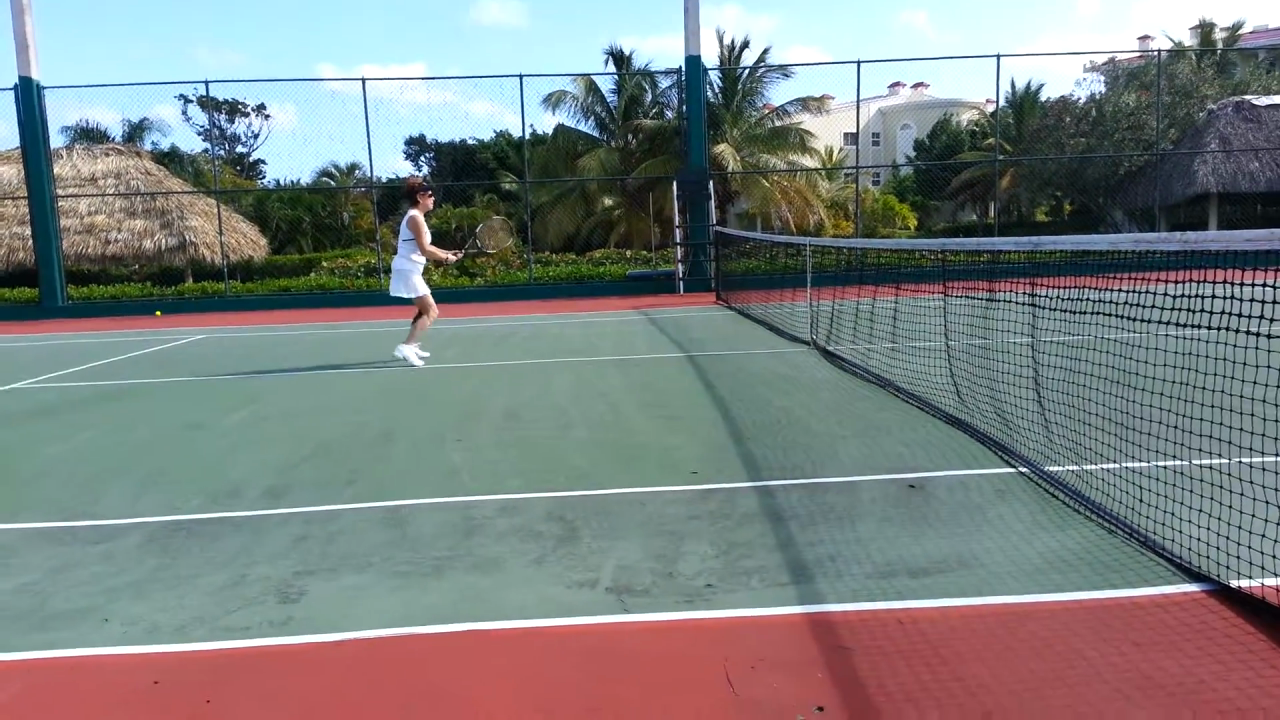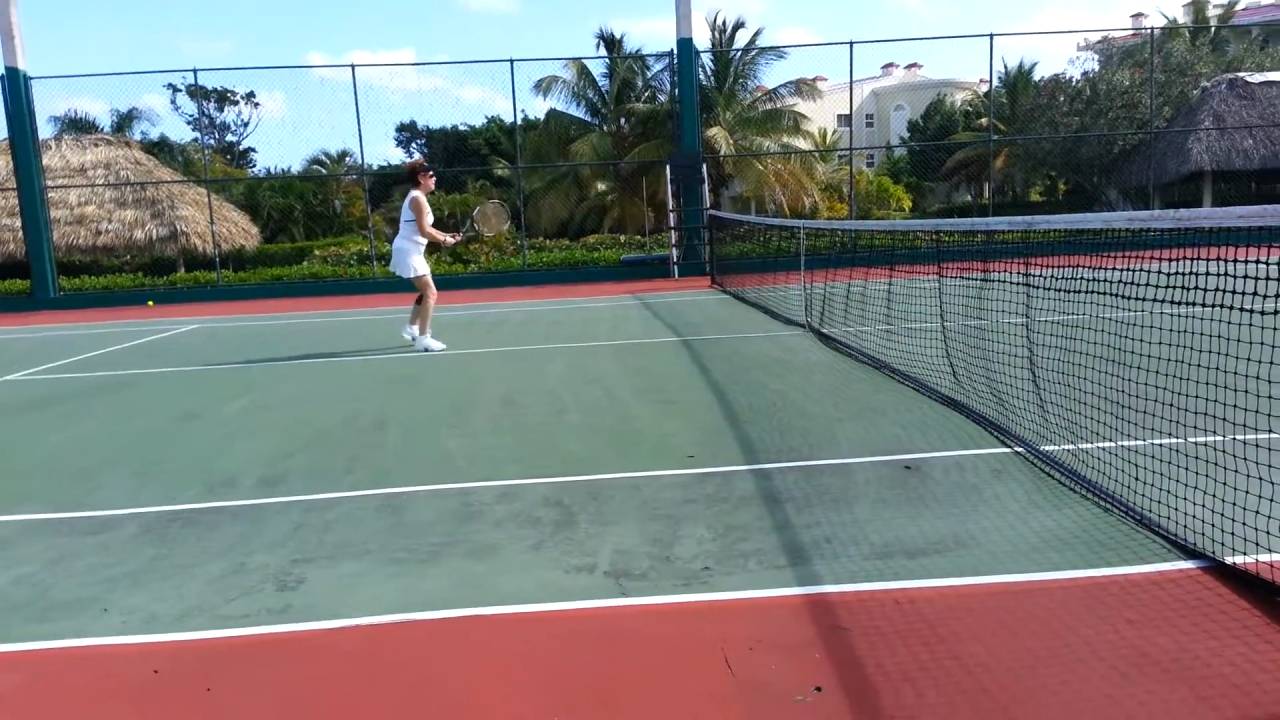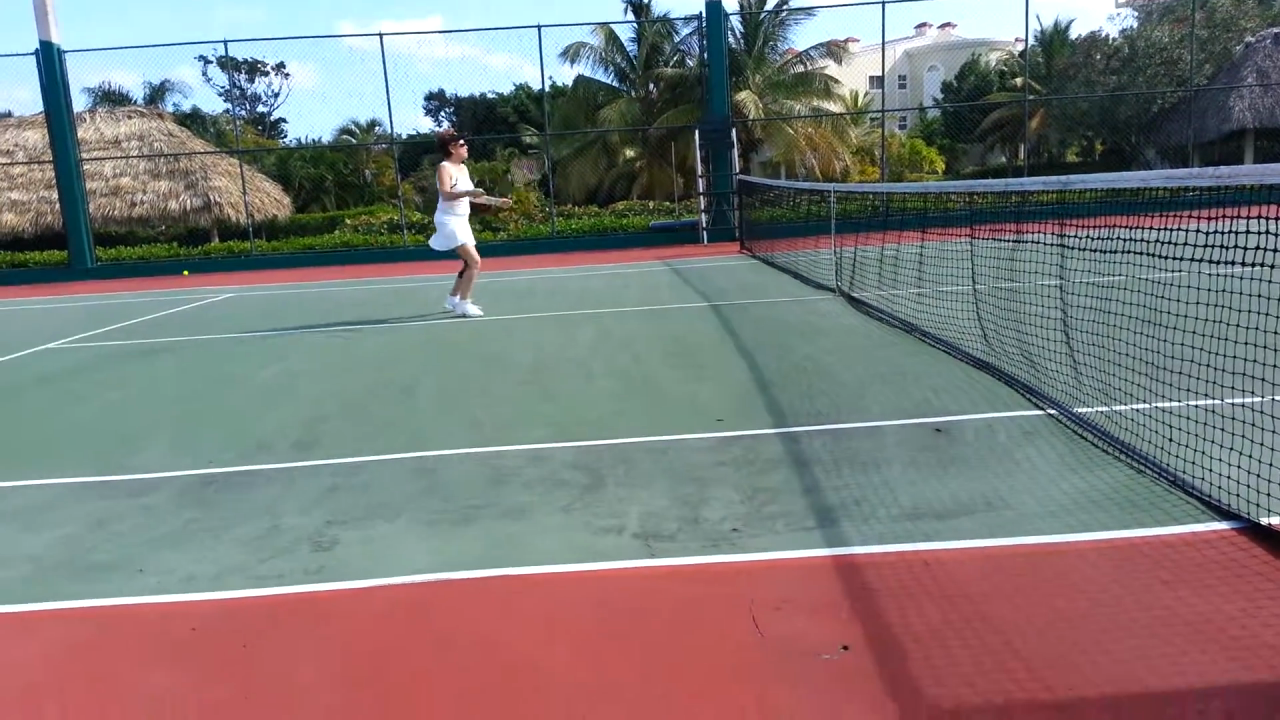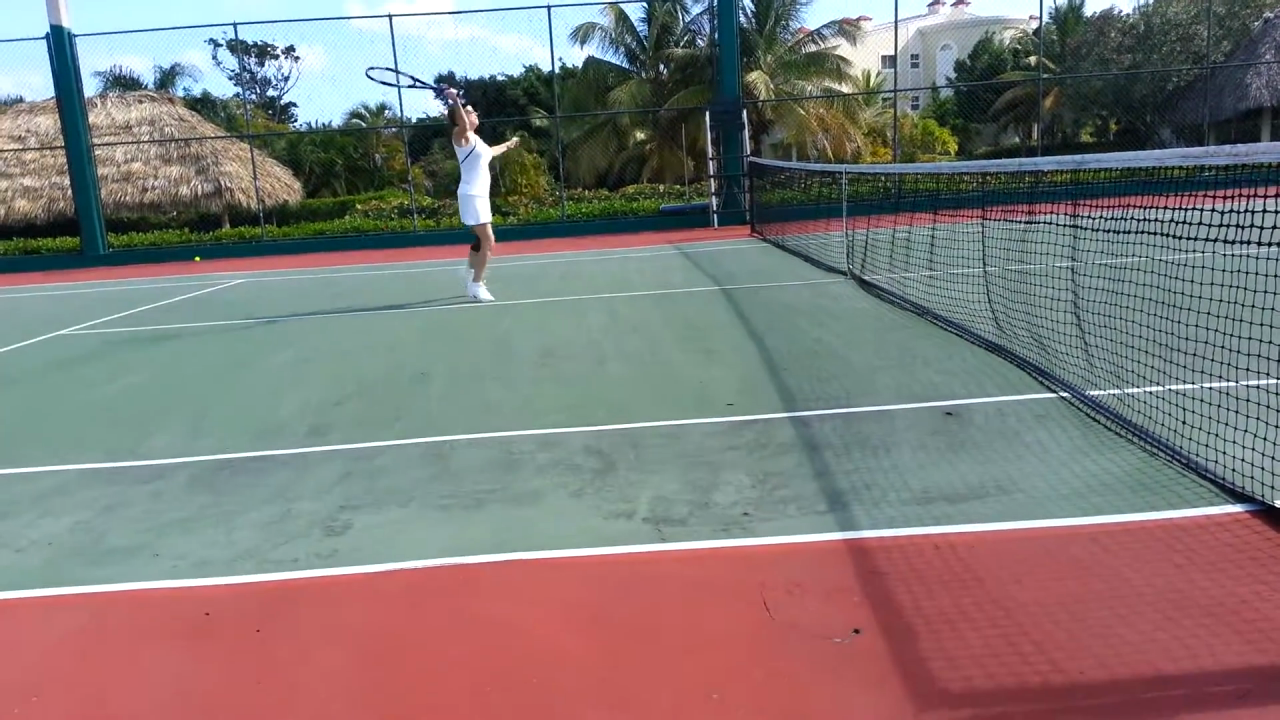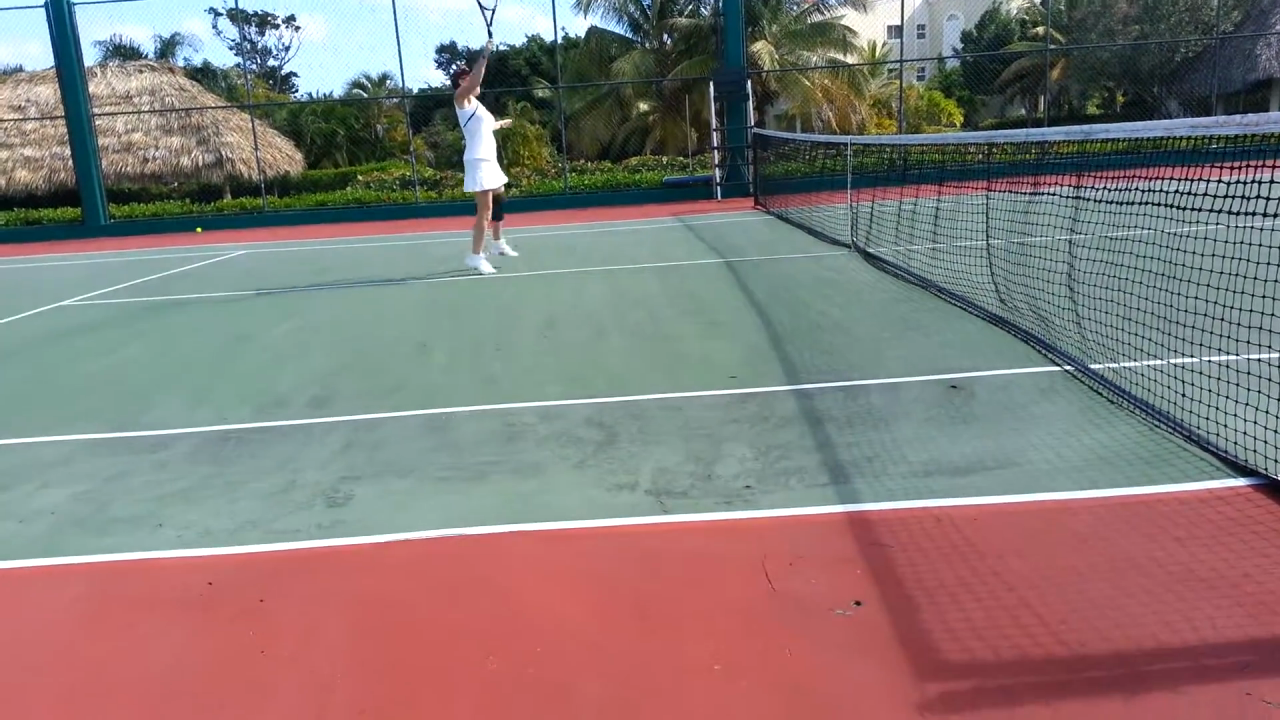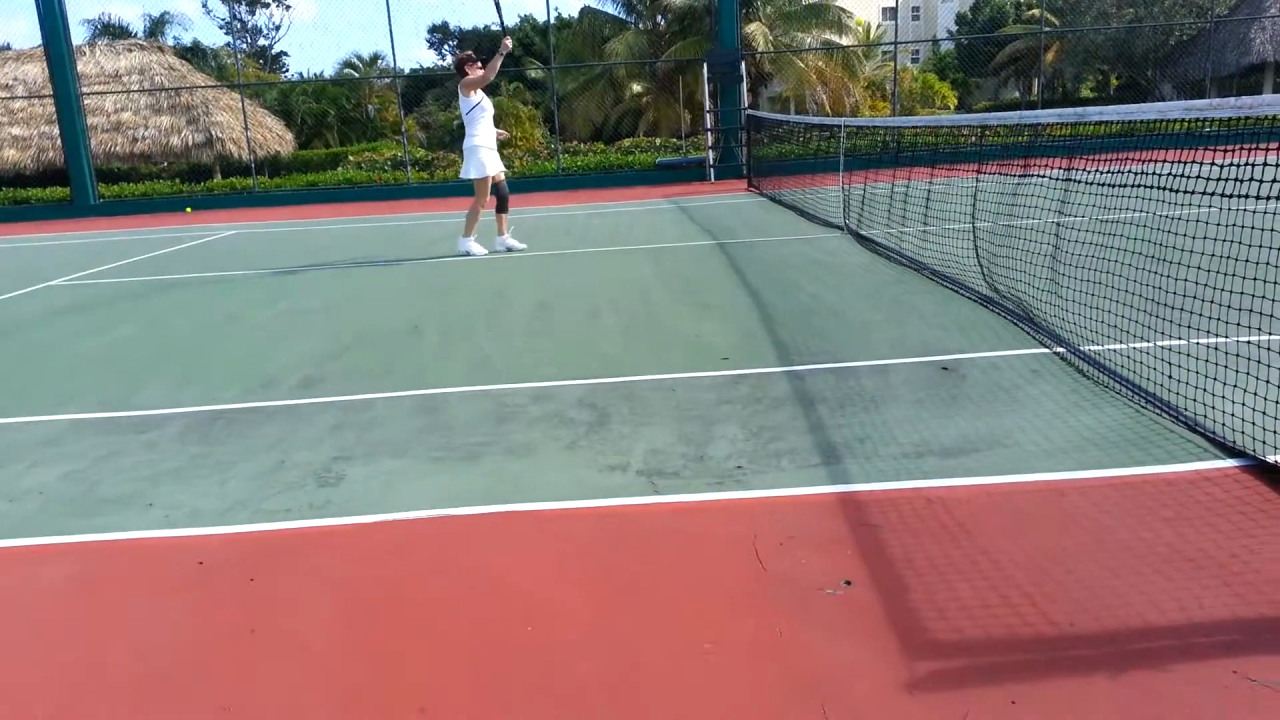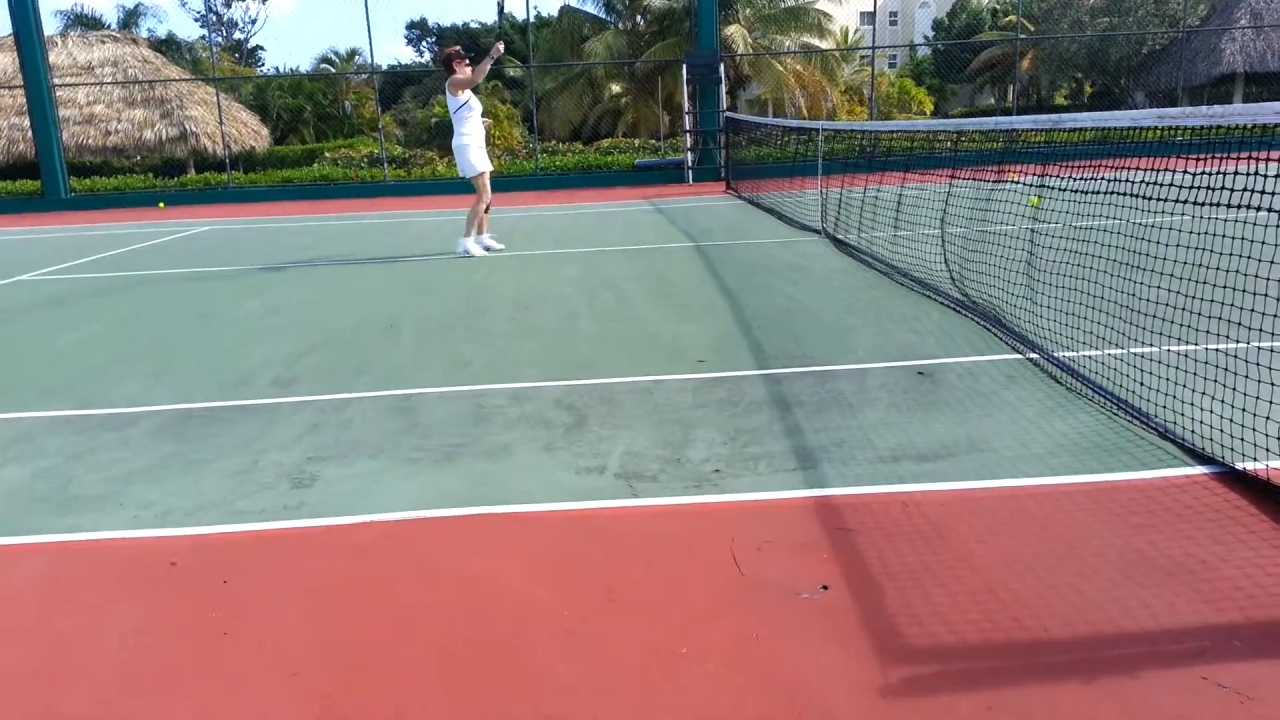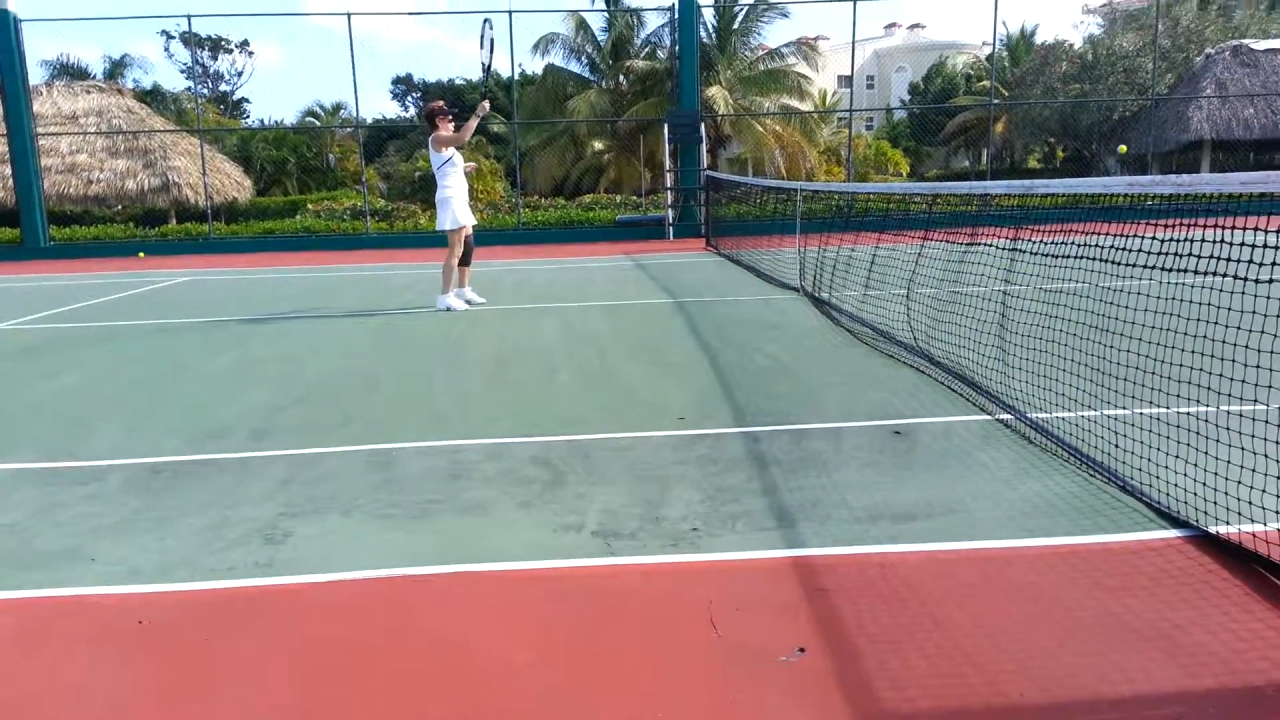
dt=0.3s
person 1, frame 1
left shoulder: (416, 217)
right shoulder: (415, 218)
left elbow: (425, 246)
right elbow: (425, 251)
left wrist: (448, 252)
right wrist: (446, 258)
left hip: (409, 271)
right hip: (407, 271)
left knee: (425, 310)
right knee: (431, 312)
left ankle: (410, 347)
right ankle: (405, 347)
person 1, frame 2
left shoulder: (418, 197)
right shoulder: (418, 199)
left elbow: (425, 228)
right elbow: (425, 232)
left wrist: (447, 235)
right wrist: (444, 240)
left hip: (411, 251)
right hip: (408, 251)
left knee: (426, 291)
right knee: (431, 293)
left ankle: (412, 328)
right ankle: (424, 338)
person 1, frame 3
left shoulder: (463, 168)
right shoulder: (445, 167)
left elbow: (472, 196)
right elbow: (446, 195)
left wrist: (496, 201)
right wrist: (468, 192)
left hip: (461, 222)
right hip: (448, 222)
left knee: (469, 262)
right knee: (474, 261)
left ankle: (453, 299)
right ankle: (463, 303)
person 1, frame 4
left shoulder: (474, 137)
right shoulder: (461, 133)
left elbow: (488, 152)
right elbow: (462, 123)
left wrist: (507, 144)
right wrist: (454, 101)
left hip: (480, 195)
right hip: (472, 195)
left knee: (482, 237)
right knee: (488, 241)
left ankle: (471, 273)
right ankle: (476, 285)
person 1, frame 5
left shoulder: (473, 103)
right shoulder: (462, 96)
right elbow: (475, 81)
left wrist: (499, 123)
right wrist: (484, 55)
left hip: (488, 161)
right hip: (478, 161)
left knee: (500, 201)
right knee: (485, 211)
left ankle: (497, 243)
right ankle: (476, 257)
person 1, frame 6
left shoulder: (476, 91)
right shoulder: (467, 84)
right elbow: (488, 76)
left wrist: (494, 131)
right wrist: (502, 52)
left hip: (488, 149)
right hip: (478, 149)
left knee: (503, 193)
right knee: (482, 199)
left ankle: (503, 238)
right ankle: (466, 241)
person 1, frame 7
left shoulder: (461, 87)
right shoulder: (454, 82)
right elbow: (476, 79)
left wrist: (478, 121)
right wrist: (492, 55)
left hip: (475, 146)
right hip: (467, 146)
left knee: (485, 196)
right knee: (484, 196)
left ankle: (481, 237)
right ankle: (466, 241)
person 1, frame 8
left shoulder: (443, 142)
right shoulder: (437, 138)
right elbow: (462, 137)
left wrist: (462, 168)
right wrist: (478, 114)
left hip: (458, 200)
right hip: (450, 200)
left knee: (467, 247)
right knee: (455, 250)
left ankle: (463, 290)
right ankle: (445, 297)
